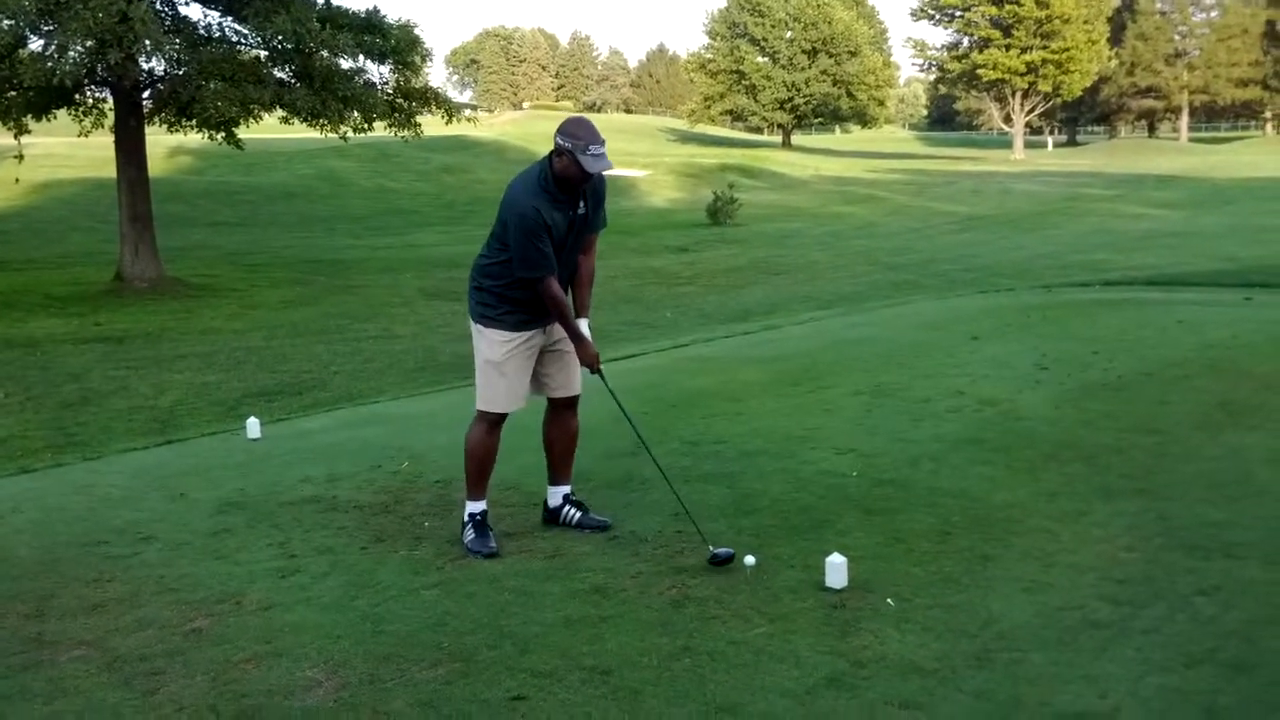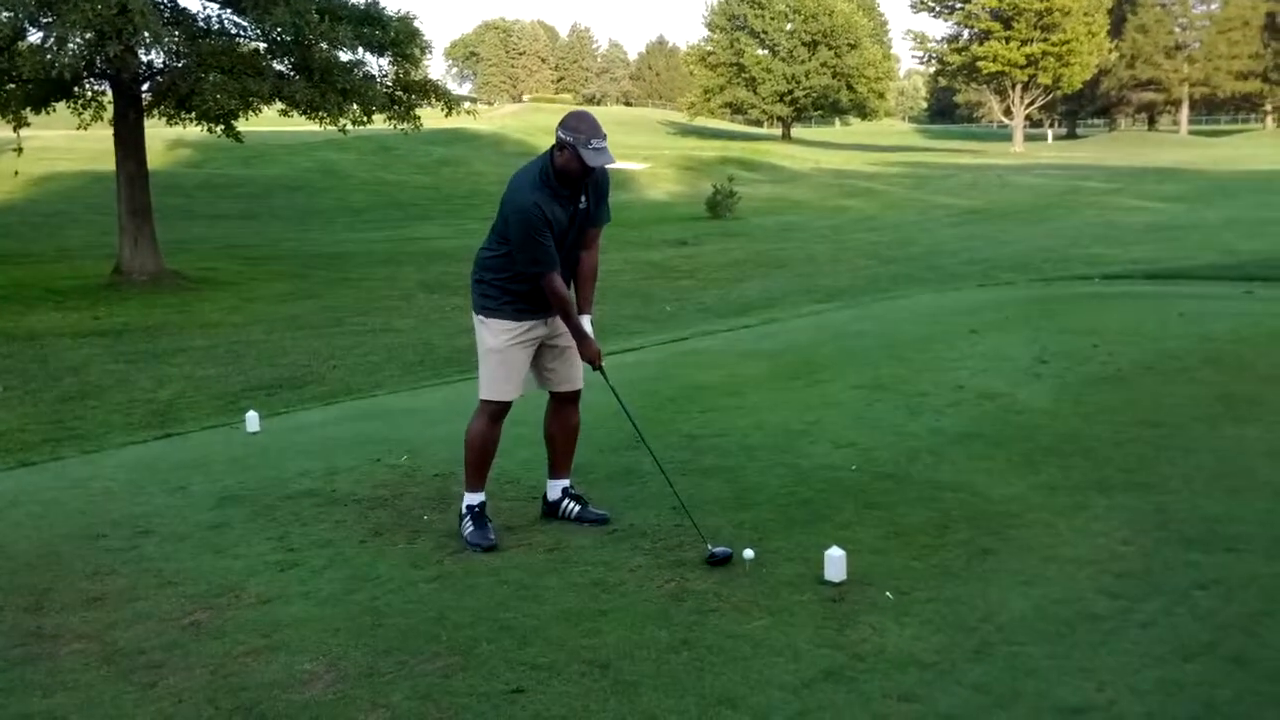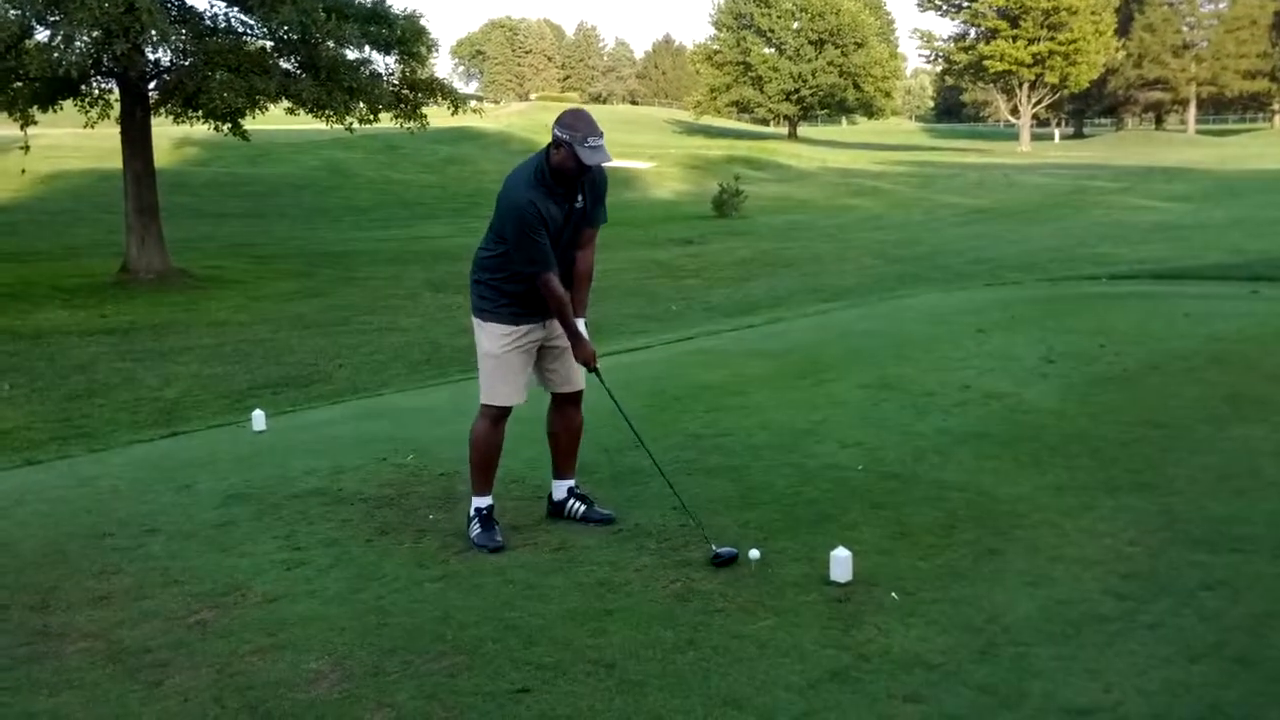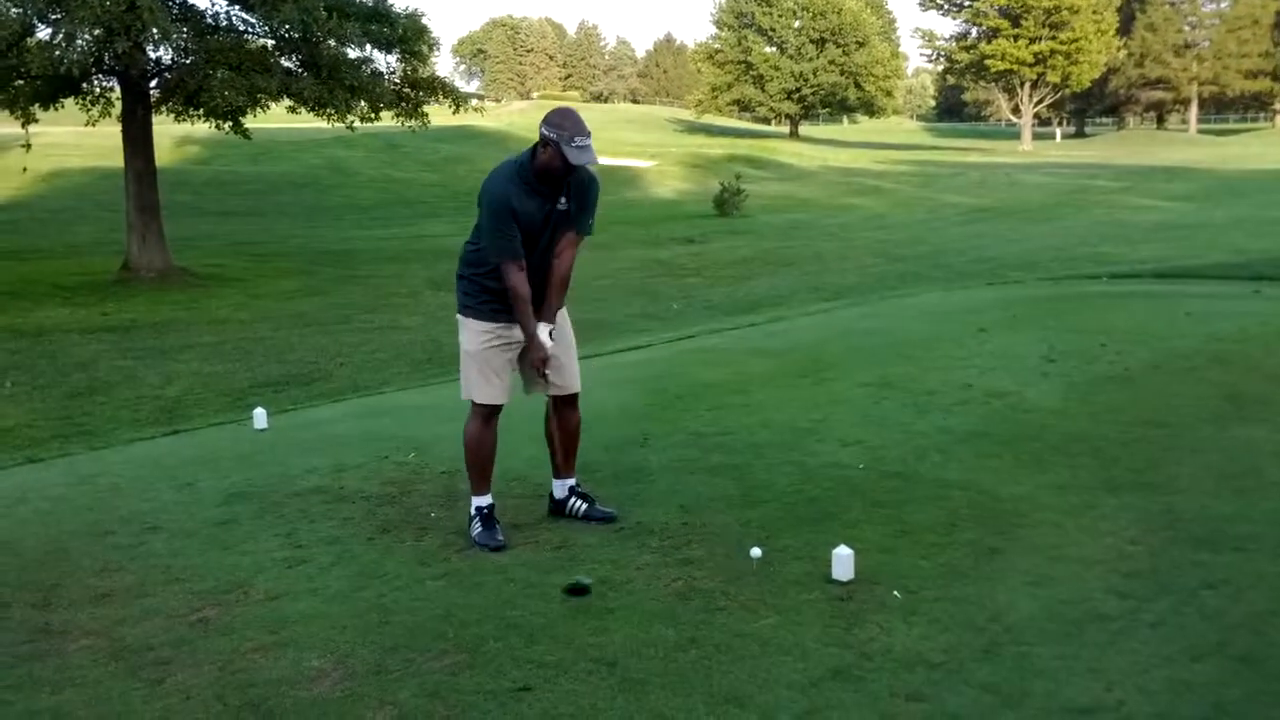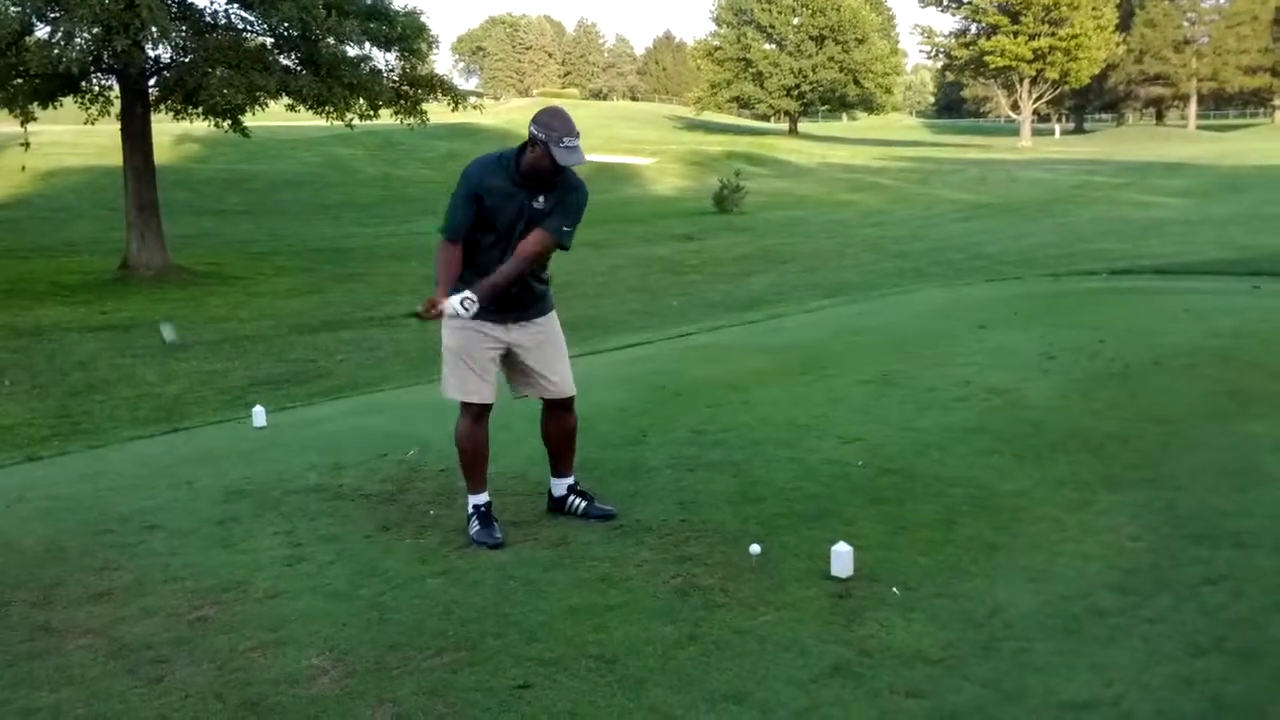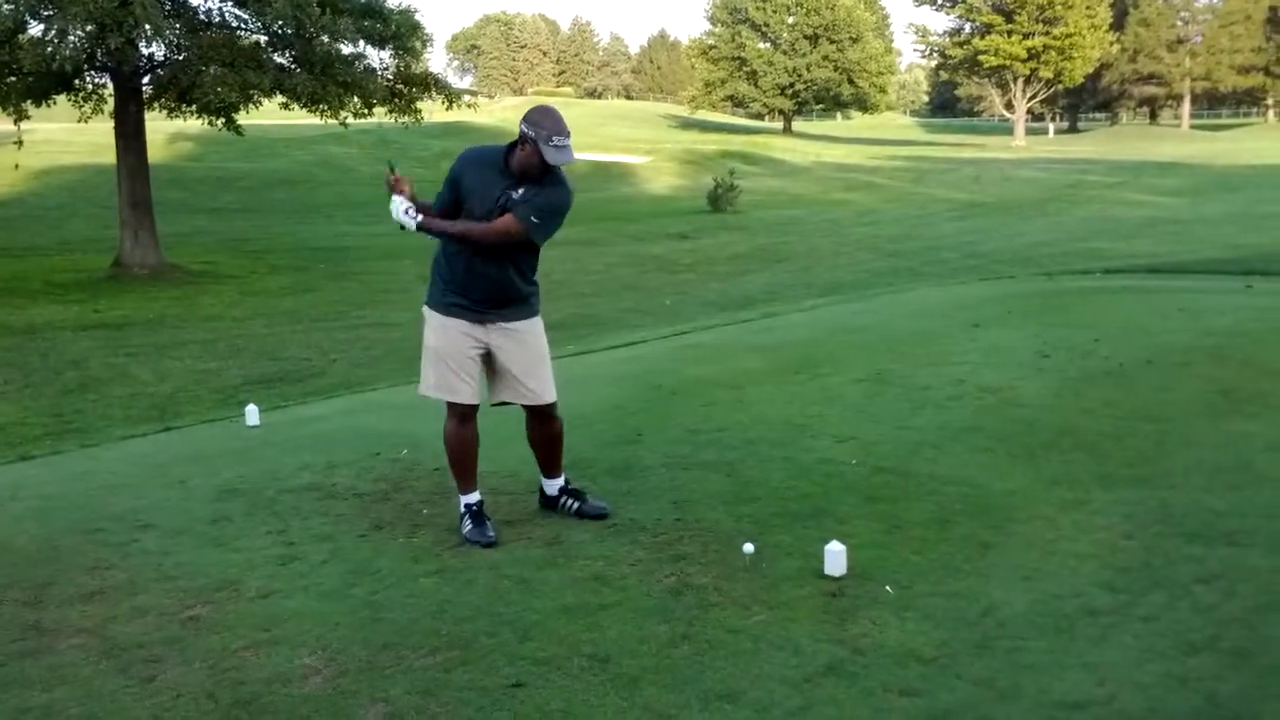
dt=0.2s
person 1, frame 1
left shoulder: (592, 185)
right shoulder: (526, 202)
left elbow: (585, 253)
right elbow: (546, 283)
left wrist: (583, 320)
right wrist: (579, 340)
left hip: (553, 311)
right hip: (503, 313)
left knee: (565, 401)
right knee: (493, 412)
left ankle: (559, 500)
right ankle: (474, 513)
person 1, frame 2
left shoulder: (596, 179)
right shoulder: (527, 197)
left elbow: (587, 249)
right elbow: (549, 278)
left wrist: (585, 318)
right wrist: (580, 338)
left hip: (557, 304)
right hip: (505, 305)
left knee: (567, 395)
right knee: (495, 404)
left ankle: (558, 494)
right ankle: (472, 504)
person 1, frame 3
left shoulder: (594, 179)
right shoulder: (522, 195)
left elbow: (583, 251)
right elbow: (544, 277)
left wrist: (579, 321)
right wrist: (574, 340)
left hip: (559, 304)
right hip: (504, 307)
left knee: (570, 395)
right knee: (497, 408)
left ankle: (563, 494)
right ankle: (480, 508)
person 1, frame 4
left shoulder: (585, 185)
right shoulder: (503, 187)
left elbow: (564, 258)
right elbow: (509, 270)
left wrist: (547, 325)
right wrist: (530, 339)
left hip: (545, 304)
right hip: (489, 308)
left knee: (566, 397)
right knee: (486, 407)
left ankle: (564, 492)
right ankle: (481, 508)
person 1, frame 5
left shoulder: (571, 191)
right shoulder: (482, 174)
left elbow: (528, 254)
right elbow: (453, 243)
left wrist: (475, 295)
right wrist: (445, 296)
left hip: (532, 309)
right hip: (470, 313)
left knee: (561, 399)
right knee: (475, 407)
left ankle: (563, 490)
right ankle: (478, 506)
person 1, frame 6
left shoulder: (555, 193)
right shoulder: (472, 162)
left elbow: (490, 233)
right elbow: (444, 216)
left wrist: (423, 219)
right wrist: (411, 203)
left hip: (515, 312)
right hip: (452, 308)
left knee: (543, 406)
right knee: (461, 409)
left ankle: (555, 488)
right ankle: (470, 504)
